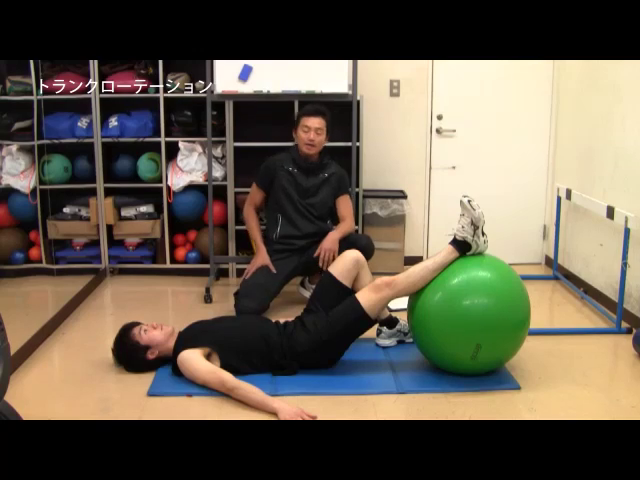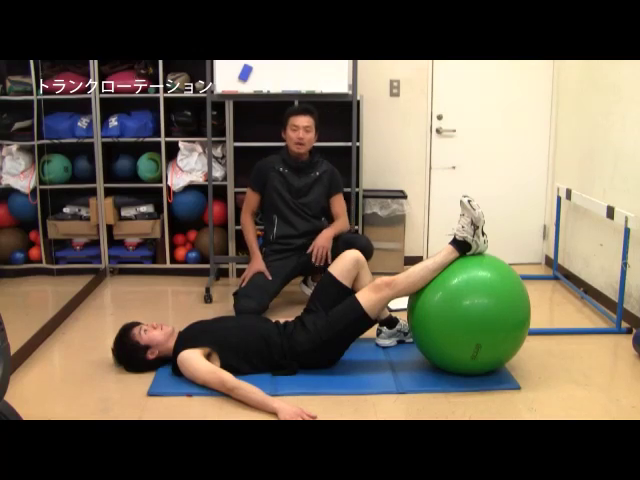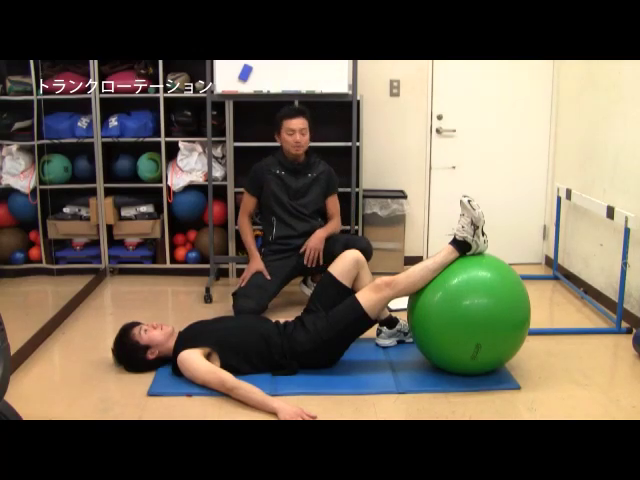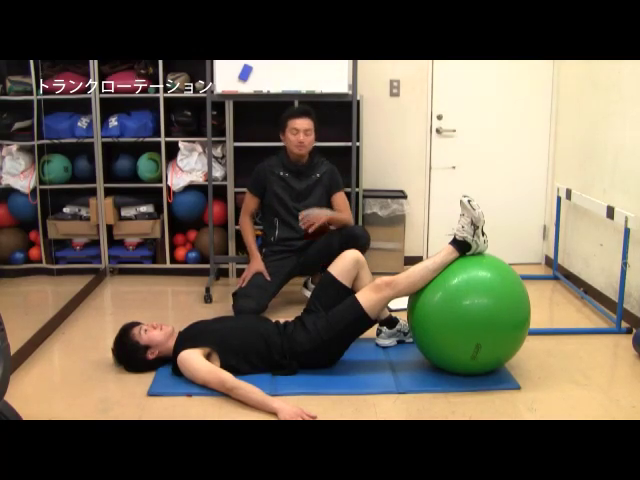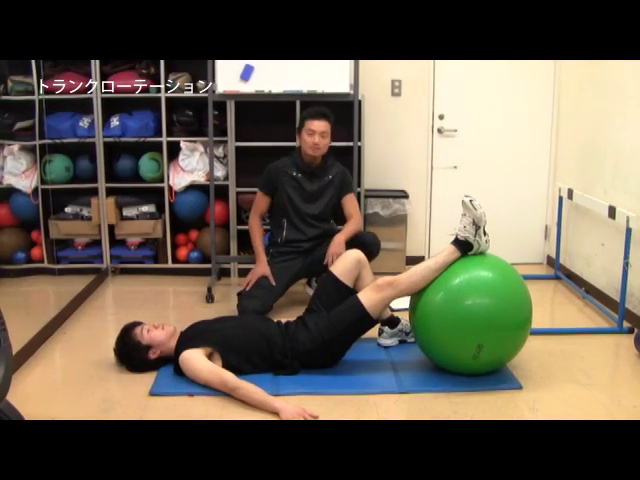
dt=0.4s
person 1, frame 1
left shoulder: (190, 334)
right shoulder: (186, 358)
right elbow: (227, 383)
right wrist: (277, 406)
left hip: (297, 328)
right hip: (305, 348)
left knee: (354, 257)
right knee: (383, 285)
right ankle: (461, 245)
person 1, frame 2
left shoulder: (191, 333)
right shoulder: (186, 359)
right elbow: (228, 383)
right wrist: (277, 406)
left hip: (297, 328)
right hip: (306, 348)
left knee: (354, 257)
right knee: (384, 285)
right ankle: (462, 244)
person 1, frame 3
left shoulder: (190, 333)
right shoulder: (186, 358)
right elbow: (227, 383)
right wrist: (277, 406)
left hip: (298, 328)
right hip: (306, 348)
left knee: (354, 257)
right knee: (384, 286)
right ankle: (462, 244)
person 1, frame 4
left shoulder: (191, 333)
right shoulder: (186, 359)
right elbow: (227, 383)
right wrist: (277, 405)
left hip: (298, 328)
right hip: (305, 348)
left knee: (354, 257)
right knee: (384, 285)
right ankle: (462, 244)
person 1, frame 5
left shoulder: (192, 333)
right shoulder: (187, 358)
right elbow: (229, 383)
right wrist: (279, 406)
left hip: (300, 328)
right hip: (307, 348)
left knee: (355, 257)
right knee: (386, 286)
right ankle: (463, 244)
person 2, frame 1
left shoulder: (335, 174)
right shoulder: (275, 166)
left elbow: (348, 221)
right elbow: (250, 208)
left wrist: (334, 235)
right wrist: (260, 250)
left hip: (317, 248)
right hip: (280, 251)
left knee: (364, 245)
right knee: (247, 307)
left ankle: (315, 281)
person 2, frame 2
left shoulder: (327, 172)
right shoulder: (266, 168)
left elbow: (342, 220)
right elbow: (247, 214)
left wrist: (328, 233)
right wrist: (256, 256)
left hip: (316, 246)
right hip: (278, 251)
left knee: (363, 246)
right knee: (246, 308)
left ankle: (316, 280)
person 2, frame 3
left shoulder: (323, 172)
right shoulder: (263, 171)
left elbow: (336, 222)
right elbow: (244, 216)
left wrist: (321, 234)
right wrist: (255, 257)
left hip: (313, 247)
right hip: (277, 252)
left knee: (362, 248)
right knee: (245, 308)
left ankle: (316, 280)
person 2, frame 4
left shoulder: (327, 171)
right shoulder: (266, 171)
left elbow: (347, 218)
right elbow: (246, 216)
left wrist: (327, 215)
right wrist: (255, 257)
left hip: (313, 245)
right hip: (278, 253)
left knee: (359, 235)
right knee: (244, 307)
left ankle: (318, 280)
person 2, frame 5
left shoulder: (338, 174)
right shoulder: (278, 171)
left elbow: (355, 219)
right elbow: (256, 217)
left wrist: (340, 237)
right wrist: (261, 260)
left hip: (321, 248)
right hip: (284, 253)
left knee: (370, 242)
right knee: (249, 308)
